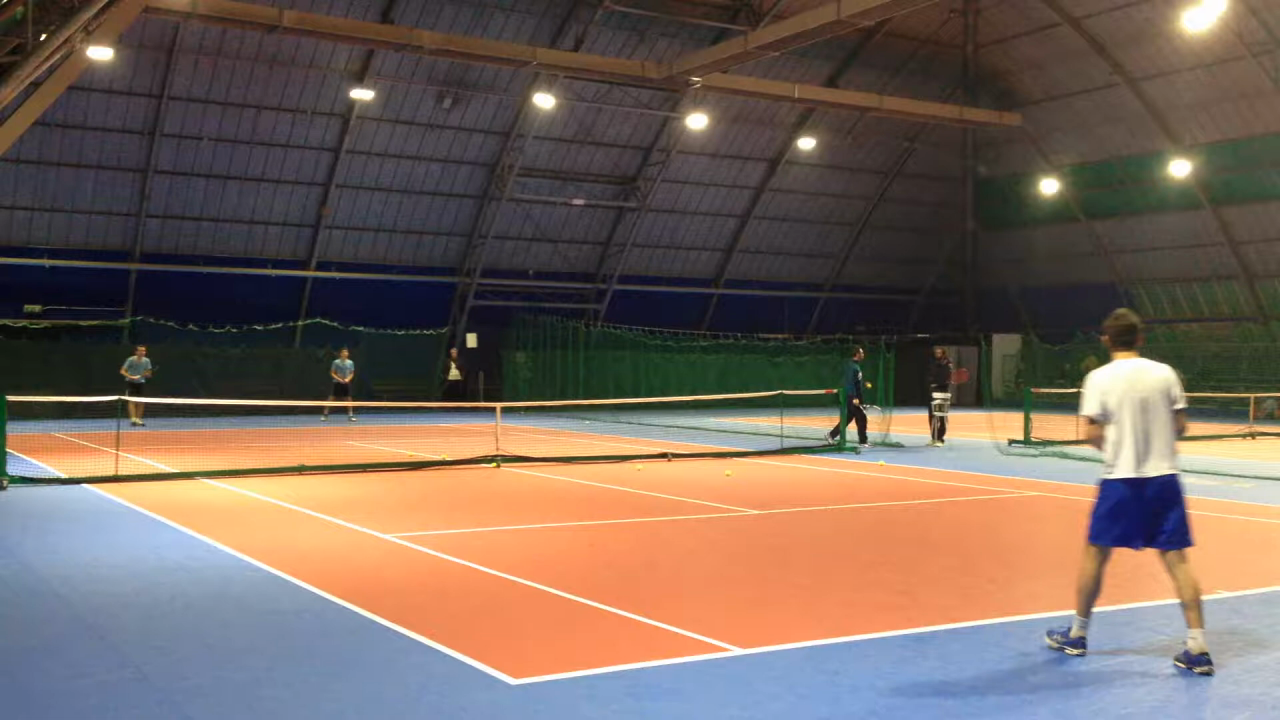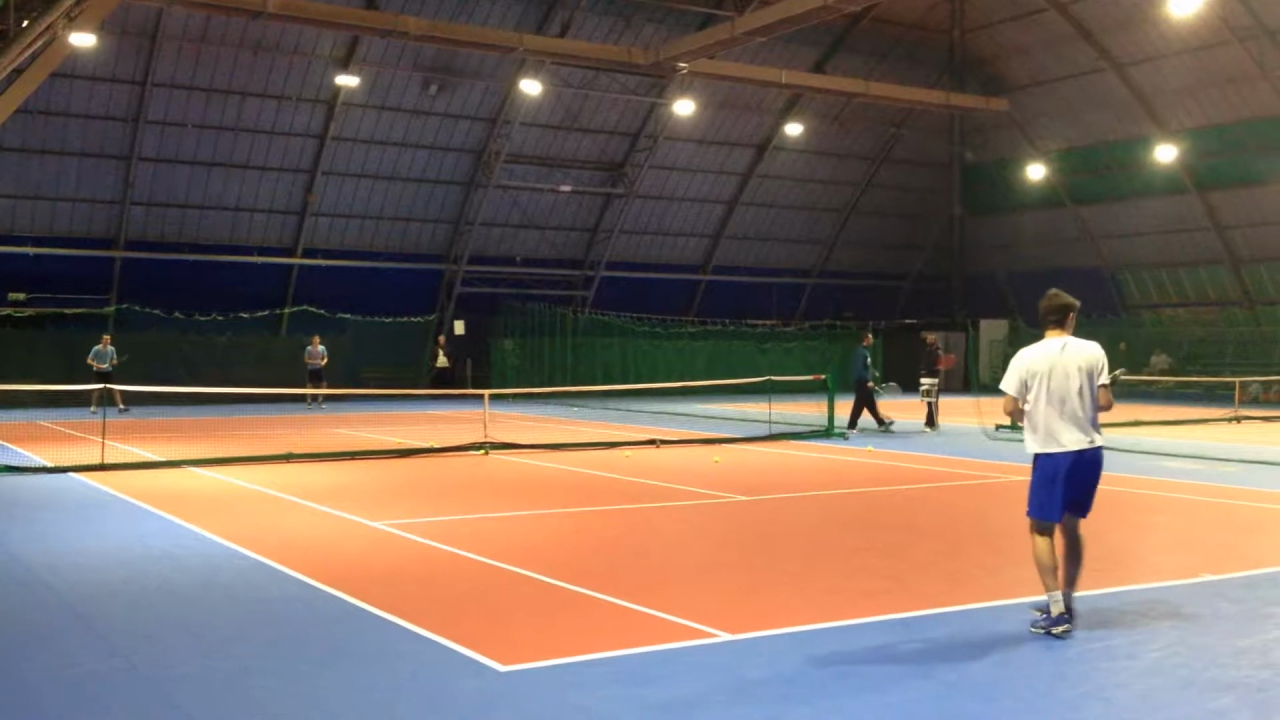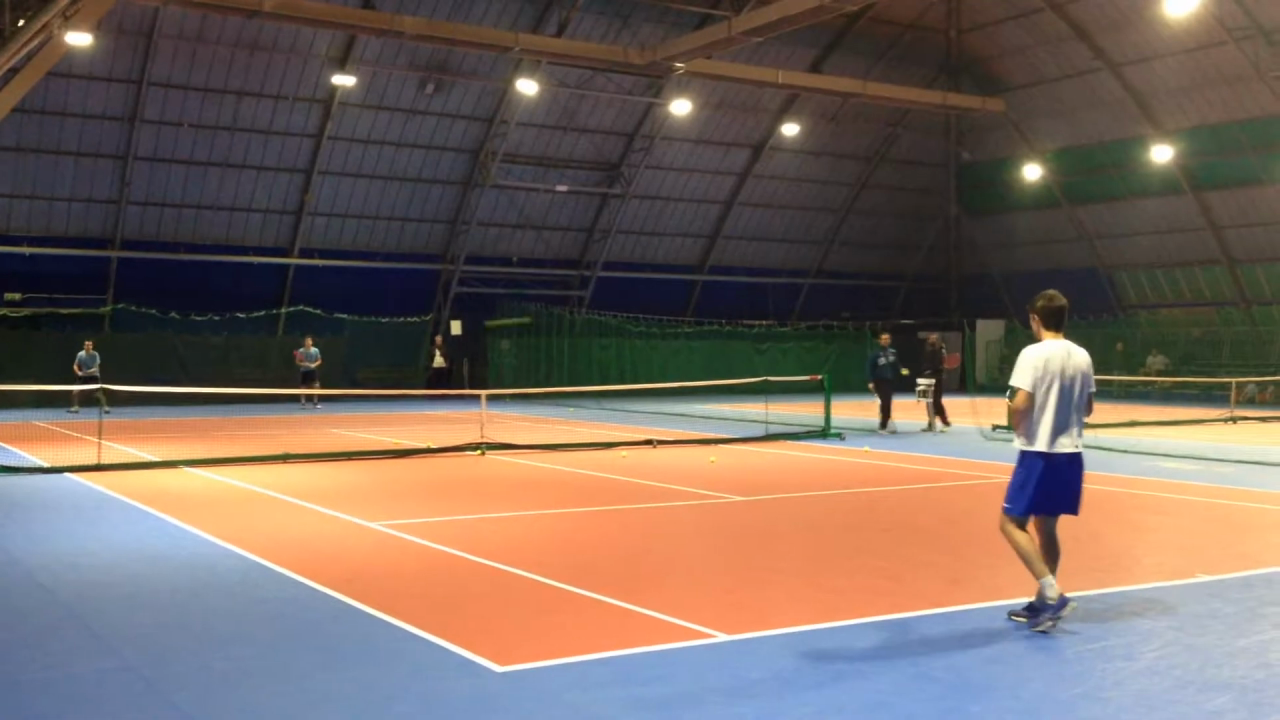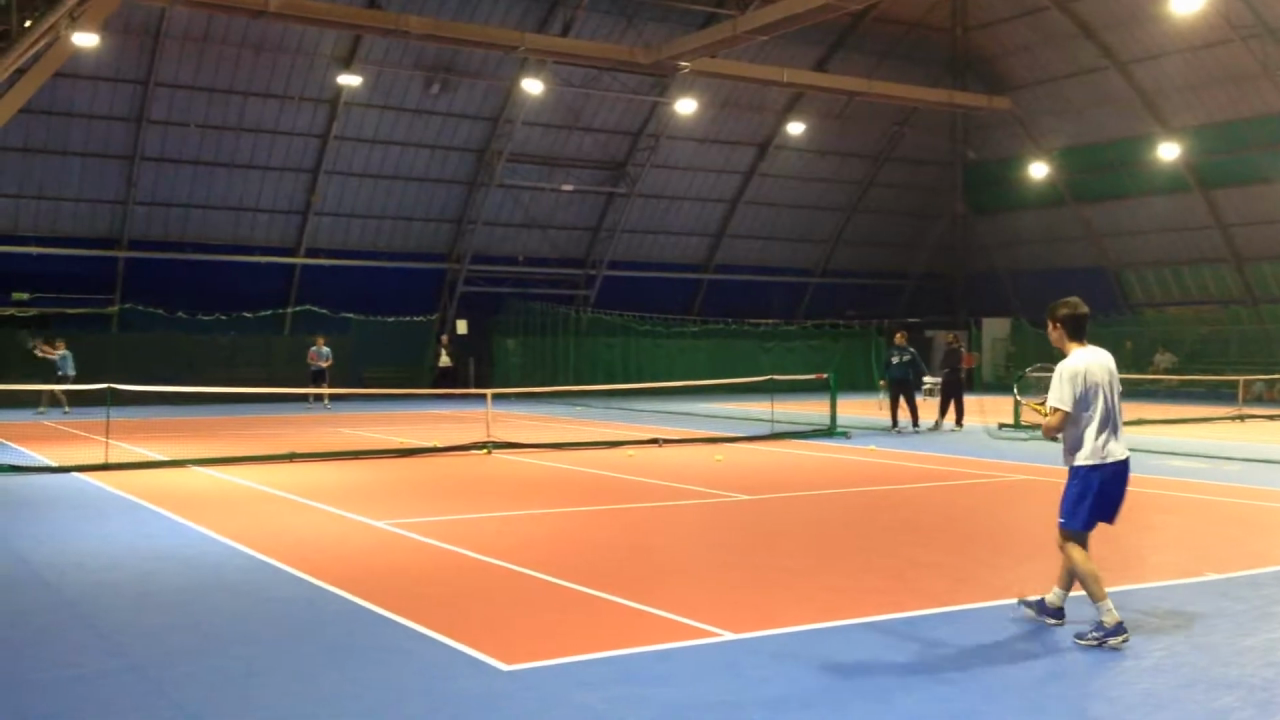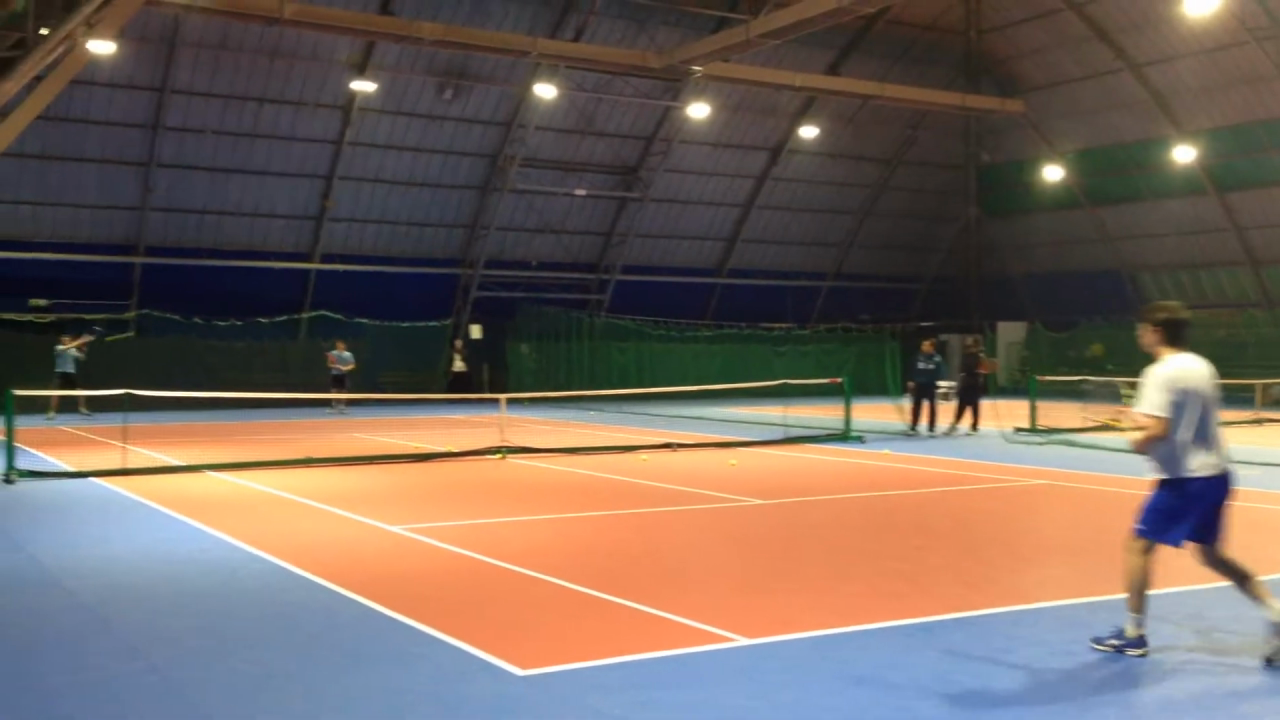
dt=0.5s
person 1, frame 1
left shoulder: (1100, 378)
right shoulder: (1164, 373)
left elbow: (1091, 433)
right elbow: (1180, 426)
left hip: (1122, 480)
right hip: (1164, 479)
left knee: (1095, 555)
right knee: (1177, 561)
left ankle: (1076, 634)
right ankle: (1198, 649)
person 1, frame 2
left shoulder: (1026, 356)
right shoulder: (1092, 351)
left elbow: (1010, 408)
right elbow: (1105, 402)
left hip: (1051, 455)
right hip: (1089, 452)
left knee: (1041, 531)
right knee: (1071, 527)
left ankle: (1057, 613)
right ankle: (1064, 603)
person 1, frame 3
left shoulder: (1033, 354)
right shoulder: (1082, 356)
left elbow: (1021, 404)
right elbow: (1087, 408)
left wrist: (1017, 424)
left hip: (1039, 453)
right hip: (1070, 454)
left knee: (1011, 523)
right knee: (1046, 527)
left ankle: (1054, 594)
right ankle: (1043, 604)
person 1, frame 4
left shoulder: (1069, 368)
right shoulder: (1105, 358)
left elbow: (1057, 423)
left wrist: (1045, 427)
right wrist: (1070, 420)
left hip: (1091, 465)
right hip: (1116, 460)
left knee: (1070, 542)
right knee: (1075, 535)
left ankle: (1111, 623)
right ankle: (1054, 603)
person 1, frame 5
left shoulder: (1161, 373)
right shoulder: (1201, 366)
left elbow: (1153, 431)
left wrist: (1139, 442)
right wrist: (1147, 423)
left hip: (1184, 480)
right hip: (1215, 473)
left knee: (1138, 547)
right knee: (1210, 553)
left ankle: (1133, 635)
